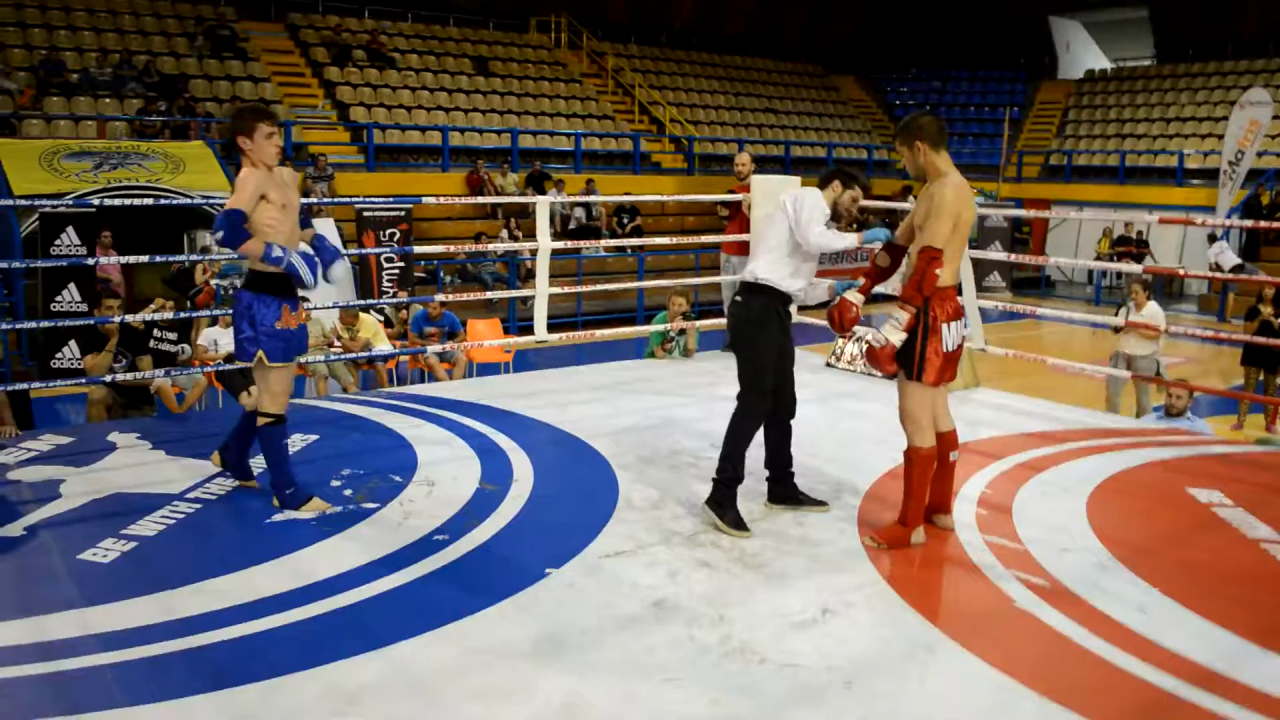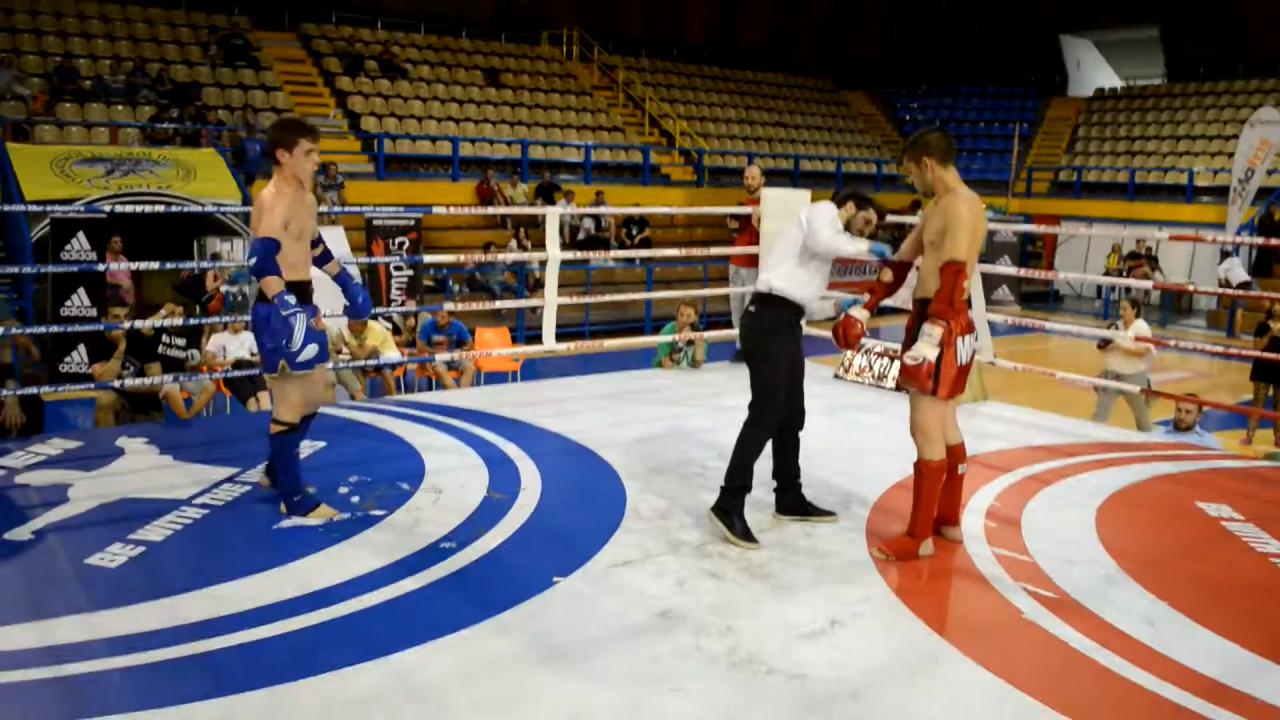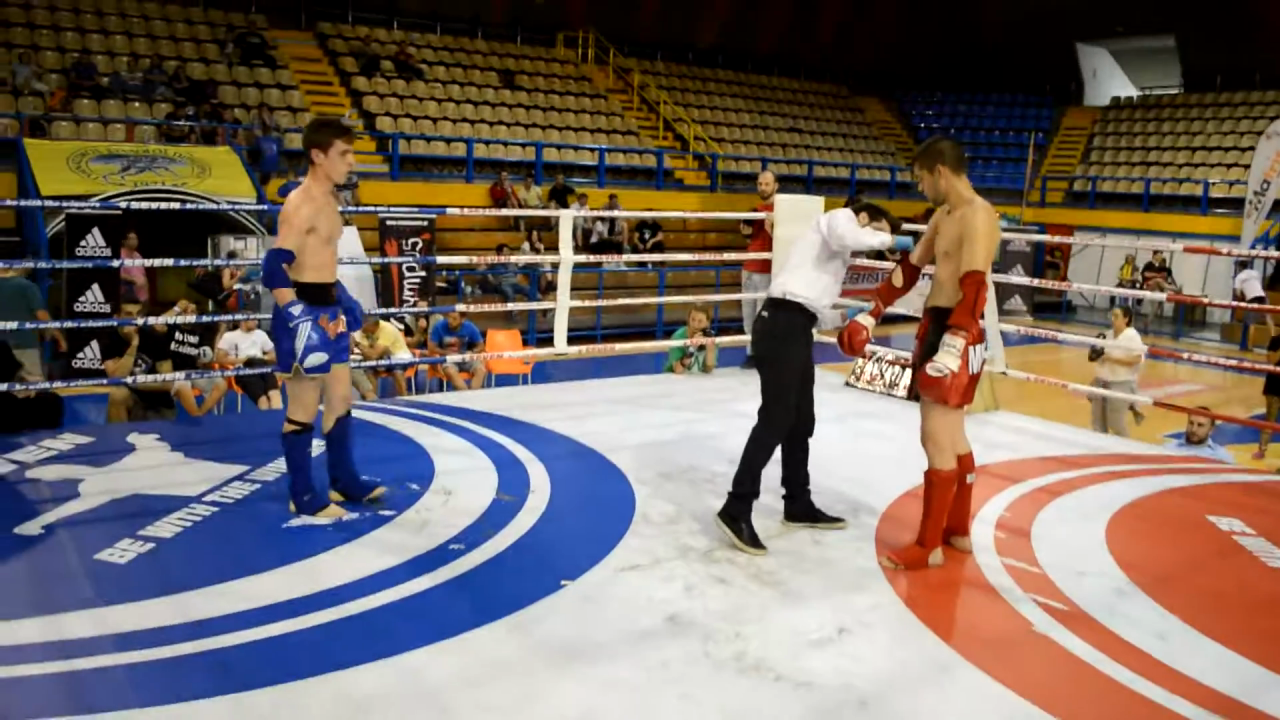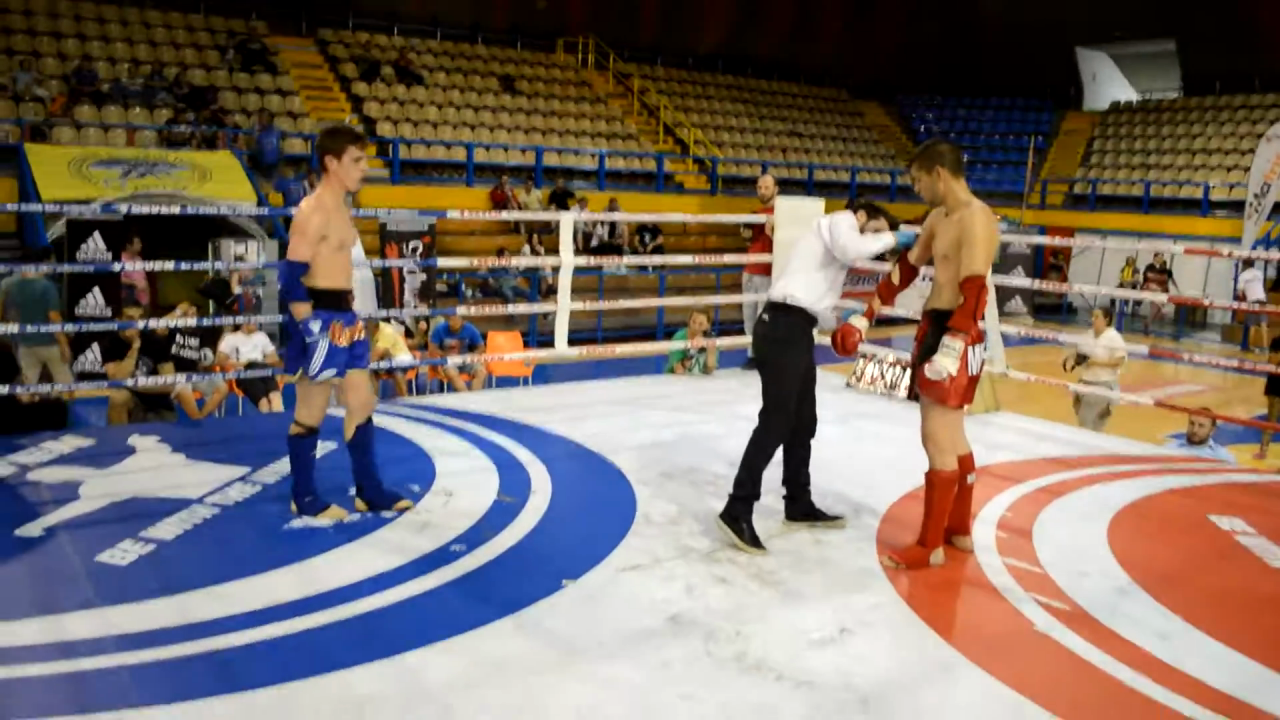
dt=0.2s
person 1, frame 1
left shoulder: (947, 191)
right shoulder: (935, 189)
left elbow: (927, 265)
right elbow: (897, 247)
left wrist: (892, 327)
right wrist: (858, 293)
left hip: (929, 314)
right hip: (941, 312)
left knee: (915, 418)
right knee: (937, 412)
left ankle: (911, 526)
right ankle: (940, 508)
person 1, frame 2
left shoulder: (961, 205)
right shoulder: (938, 206)
left elbow: (953, 279)
right elbow: (902, 260)
left wrist: (925, 343)
right wrist: (864, 309)
left hip: (942, 326)
right hip: (943, 325)
left knee: (926, 430)
right knee: (945, 425)
left ankle: (919, 537)
right ankle: (948, 520)
person 1, frame 3
left shoulder: (976, 216)
right shoulder: (944, 215)
left elbow: (974, 290)
right elbow: (910, 267)
left wrist: (947, 353)
right wrist: (870, 315)
left hip: (952, 335)
right hip: (939, 328)
left knee: (936, 439)
right knee: (953, 435)
left ankle: (929, 547)
right ankle: (958, 530)
person 1, frame 4
left shoulder: (976, 220)
right shoulder: (939, 217)
left elbow: (973, 294)
right elbow: (906, 269)
left wrist: (946, 355)
right wrist: (865, 316)
left hip: (951, 336)
right hip: (936, 329)
left knee: (937, 441)
right knee: (952, 435)
left ankle: (930, 545)
right ankle: (959, 529)
person 2, frame 1
left shoulder: (287, 177)
right shoulder: (252, 178)
right elbow: (226, 230)
left wrist: (322, 247)
right wrist: (281, 256)
left hip: (284, 298)
right hip: (264, 300)
left knee: (275, 389)
right knee: (275, 396)
left ankle: (232, 454)
right ankle: (286, 490)
person 2, frame 2
left shoulder: (303, 195)
right shoulder: (275, 198)
right elbow: (261, 259)
left wrist: (347, 280)
right wrist: (289, 312)
left hip: (302, 308)
right hip: (281, 311)
left knee: (317, 394)
right knee: (291, 403)
left ankle: (279, 469)
right ankle: (294, 496)
person 2, frame 3
left shoulder: (328, 199)
right shoulder: (303, 203)
right elbow: (273, 268)
left wrist: (343, 297)
right wrist: (298, 322)
left hip: (329, 310)
right hip: (304, 313)
left knee: (341, 398)
right knee: (304, 406)
left ankle: (345, 481)
right ankle: (304, 494)
person 2, frame 4
left shoulder: (341, 209)
right shoulder: (314, 212)
right elbow: (290, 280)
right wrist: (313, 334)
left hip: (345, 317)
right hip: (320, 319)
left knee: (362, 405)
right knee: (311, 411)
left ankle: (370, 492)
right ankle: (305, 497)
person 3, frame 1
left shoulder: (813, 215)
right shoulder: (807, 197)
right elbow: (812, 240)
right wrist: (860, 238)
left hip: (773, 311)
right hip: (756, 308)
left knee: (782, 405)
right knee: (754, 404)
left ankle: (781, 488)
right ankle: (722, 496)
person 3, frame 2
left shoulder: (826, 232)
right shoulder: (823, 211)
right elbow: (822, 242)
right wrist: (867, 248)
left hip: (784, 322)
right hip: (769, 319)
left knee: (791, 416)
right knee: (766, 414)
left ankle: (789, 499)
right ankle: (729, 504)
person 3, frame 3
left shoulder: (836, 248)
right shoulder: (841, 217)
right elbow: (848, 239)
right wrist: (890, 239)
left hip: (794, 328)
right hip: (782, 325)
left knee: (800, 422)
right knee: (776, 419)
left ankle: (798, 505)
right ankle: (737, 509)
person 3, frame 4
left shoulder: (835, 240)
right shoulder: (841, 220)
right elbow: (851, 249)
right wrist: (891, 238)
left hip: (794, 330)
right hip: (784, 328)
left knee: (802, 423)
right knee: (776, 422)
left ankle: (799, 505)
right ankle: (738, 510)
person 4, frame 1
right shoulder: (732, 193)
left wrist: (747, 210)
right wrist: (724, 214)
left hip: (747, 256)
right hip: (728, 250)
right knee: (728, 298)
person 4, frame 2
right shoulder: (742, 204)
left wrist: (758, 224)
right wrist: (733, 227)
left hip: (755, 266)
right hip: (736, 263)
right knee: (736, 308)
right ankle: (741, 345)
person 4, frame 3
right shoulder: (756, 210)
left wrist: (771, 230)
right wrist: (746, 232)
left hip: (768, 271)
right hip: (749, 268)
right knee: (748, 313)
right ankle: (752, 351)
person 4, frame 4
right shoulder: (756, 214)
left wrist: (771, 233)
right wrist: (747, 236)
left hip: (768, 273)
right hip: (750, 271)
right knee: (749, 315)
right ankle: (753, 353)
